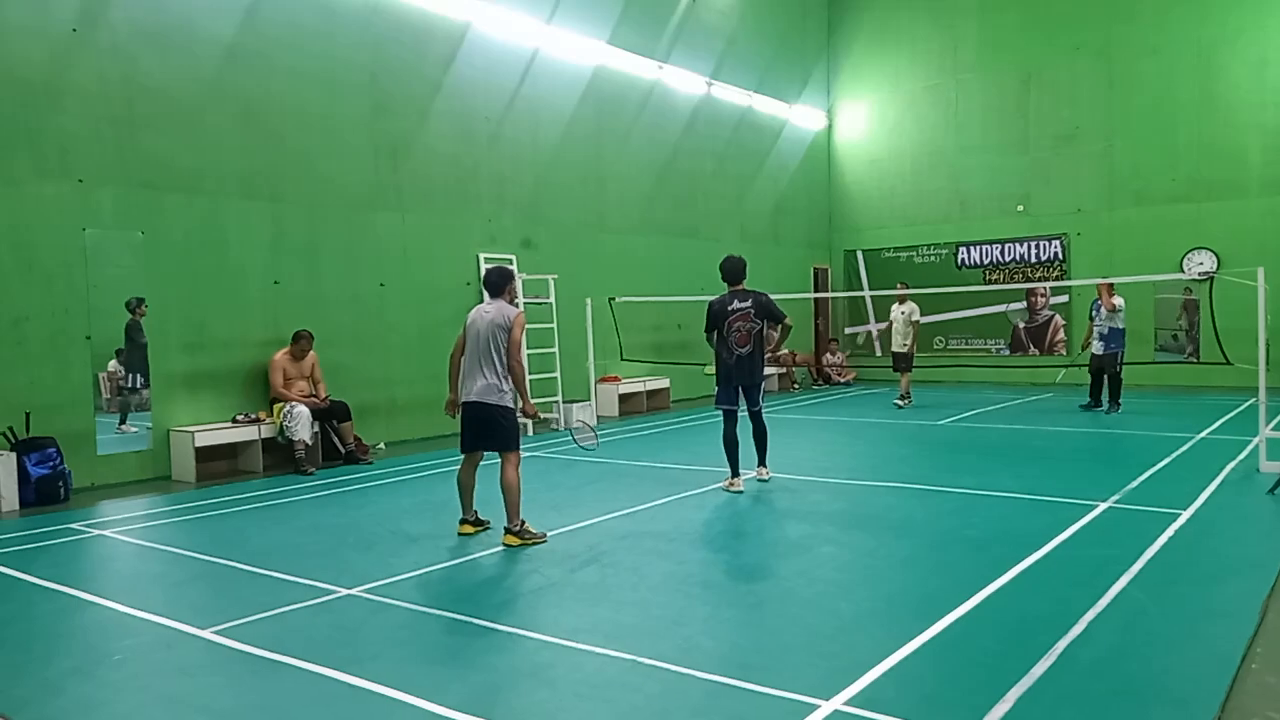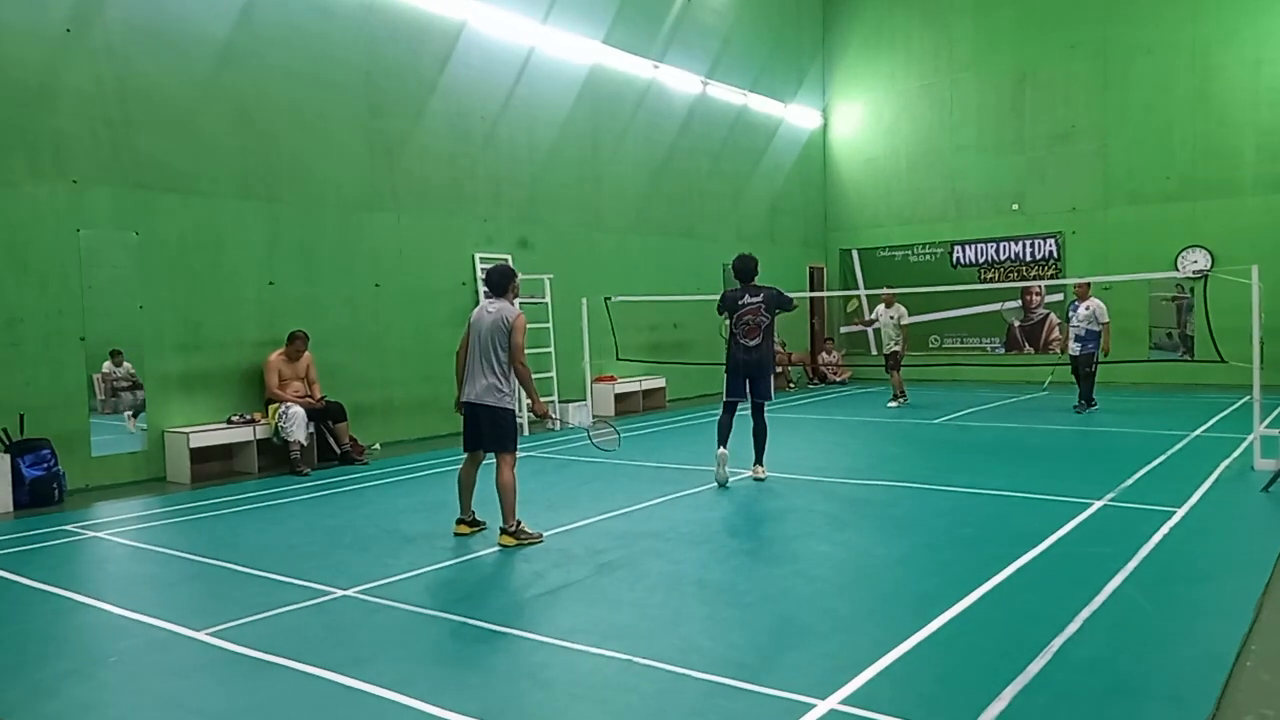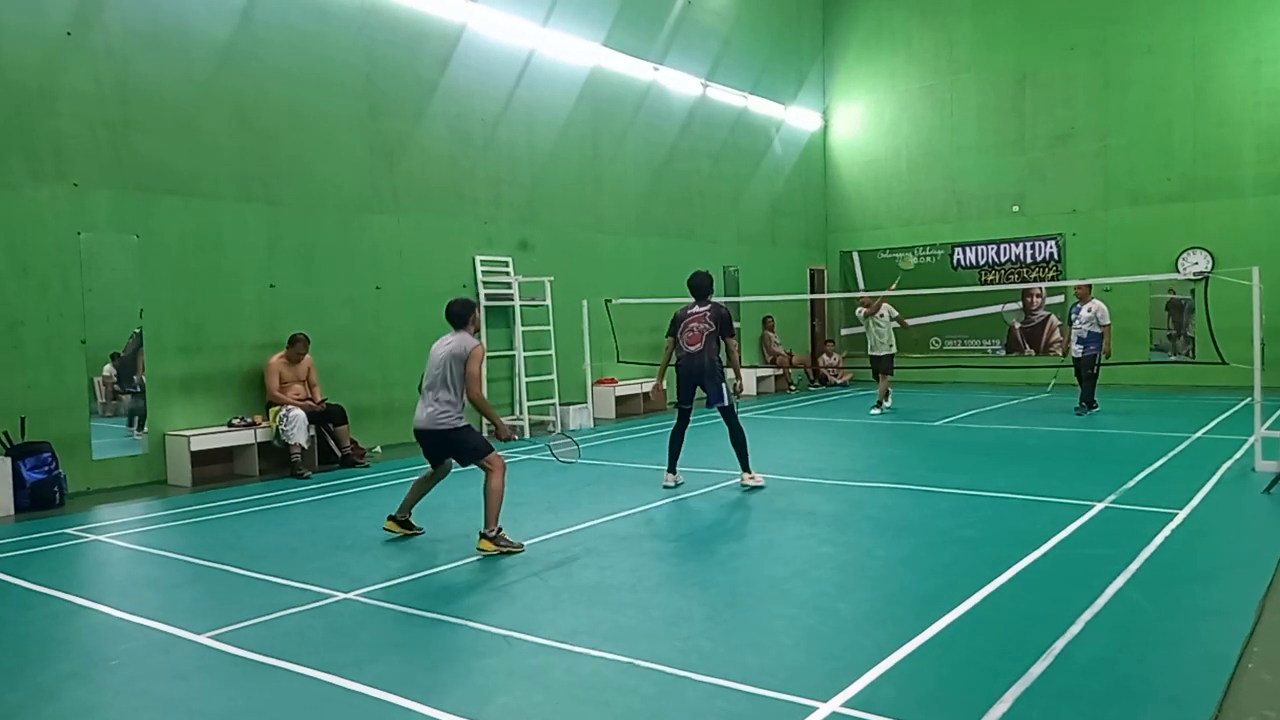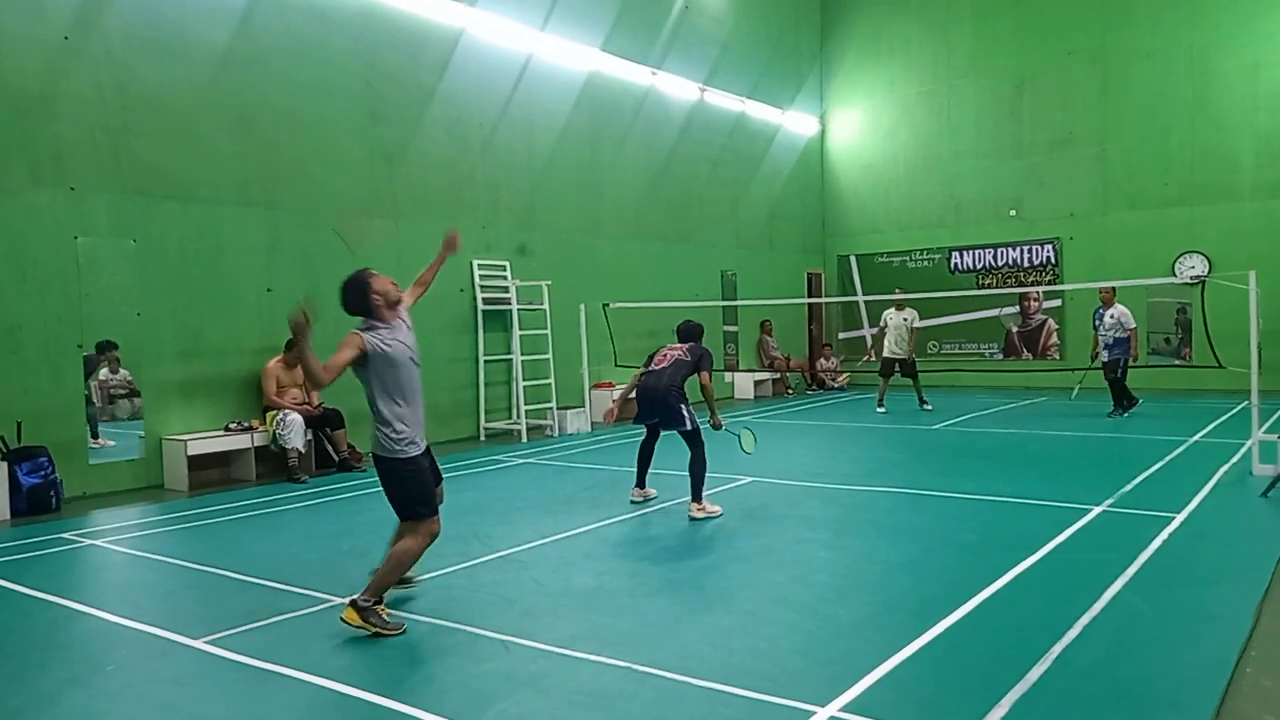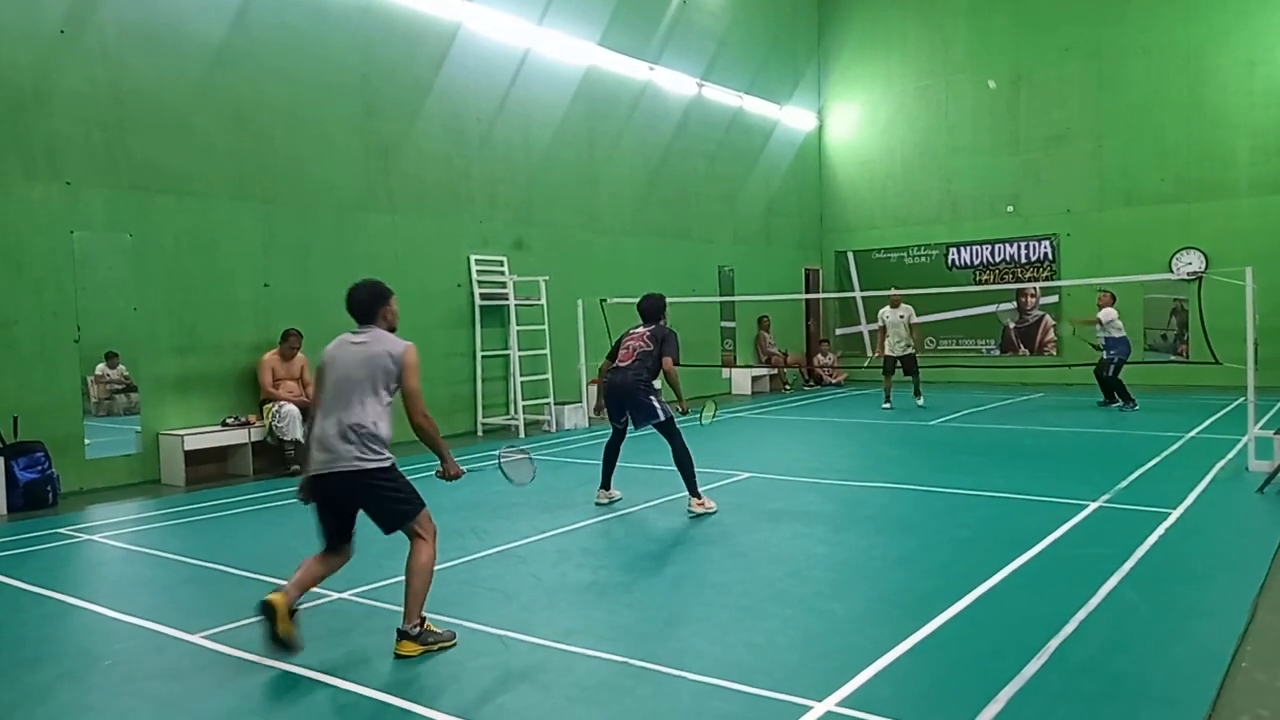
dt=1s
person 1, frame 1
left shoulder: (474, 313)
right shoulder: (514, 315)
left elbow: (456, 355)
right elbow: (514, 361)
left wrist: (453, 393)
right wrist: (525, 400)
left hip: (470, 397)
right hip: (497, 399)
left knee: (471, 458)
right knee: (510, 460)
left ankle: (468, 519)
right ankle: (514, 528)
person 1, frame 2
left shoulder: (477, 312)
right shoulder: (515, 316)
left elbow: (461, 353)
right elbow: (518, 364)
left wrist: (461, 390)
right wrist: (535, 400)
left hip: (472, 398)
right hip: (497, 400)
left knee: (473, 457)
right knee: (506, 461)
left ankle: (465, 519)
right ankle: (510, 529)
person 1, frame 3
left shoulder: (440, 342)
right shoulder: (473, 347)
right elbow: (474, 394)
right wrist: (499, 424)
left hip: (423, 423)
right hip: (448, 424)
left knee: (440, 469)
right knee: (495, 465)
left ankle: (399, 518)
right ankle: (490, 534)
person 1, frame 4
left shoulder: (399, 317)
right shoulder: (362, 340)
left elbow: (418, 286)
right elbow: (320, 378)
left wrist: (444, 254)
right wrist: (302, 339)
left hip: (414, 444)
right hip: (399, 450)
left knee: (432, 496)
right knee: (425, 529)
left ankle: (393, 573)
right ankle: (365, 605)
person 1, frame 5
left shoulder: (332, 350)
right shoulder: (401, 350)
left elbow: (315, 416)
right elbow: (419, 418)
left wrist: (310, 469)
right wrist: (446, 457)
left hip: (324, 468)
right hip: (368, 465)
left knee: (335, 551)
right knee: (423, 533)
left ankle: (284, 600)
right ankle: (412, 631)
person 2, frame 1
left shoulder: (716, 305)
right shoulder: (761, 300)
left elbow: (709, 338)
right elbow: (787, 324)
right wrist: (776, 346)
left hip: (727, 371)
right hip: (754, 369)
left knee: (730, 422)
right knee: (757, 417)
left ankle: (735, 478)
right ankle: (762, 467)
person 2, frame 2
left shoulder: (729, 297)
right shoulder: (770, 295)
left elbow: (720, 311)
right elbow: (792, 305)
left hip: (736, 362)
right hip: (762, 362)
left knee: (728, 410)
right knee: (758, 413)
left ankle: (722, 448)
right ankle: (758, 465)
person 2, frame 3
left shoulder: (680, 314)
right shoulder: (720, 311)
left elbow: (669, 347)
right elbow: (731, 347)
left wrist: (659, 379)
right wrist: (738, 377)
left hip: (685, 368)
right hip: (710, 368)
left knee: (682, 421)
right knee: (731, 419)
left ankle: (671, 474)
right ankle: (746, 473)
person 2, frame 4
left shoulder: (663, 350)
right shoulder: (702, 352)
left elbow: (637, 378)
right elbow: (705, 382)
left wrist: (617, 403)
right wrist: (714, 414)
left hip: (645, 387)
right hip: (669, 391)
left knee: (652, 434)
right knee: (696, 445)
left ankle: (639, 489)
right ankle: (697, 504)
person 2, frame 5
left shoulder: (628, 334)
right shoulder: (666, 333)
left elbow: (603, 367)
right elbow: (667, 367)
left wrist: (600, 399)
right wrist: (681, 400)
left hip: (611, 384)
right hip: (636, 385)
left knee: (617, 434)
right knee: (674, 437)
left ankle: (604, 490)
right ankle: (696, 499)
